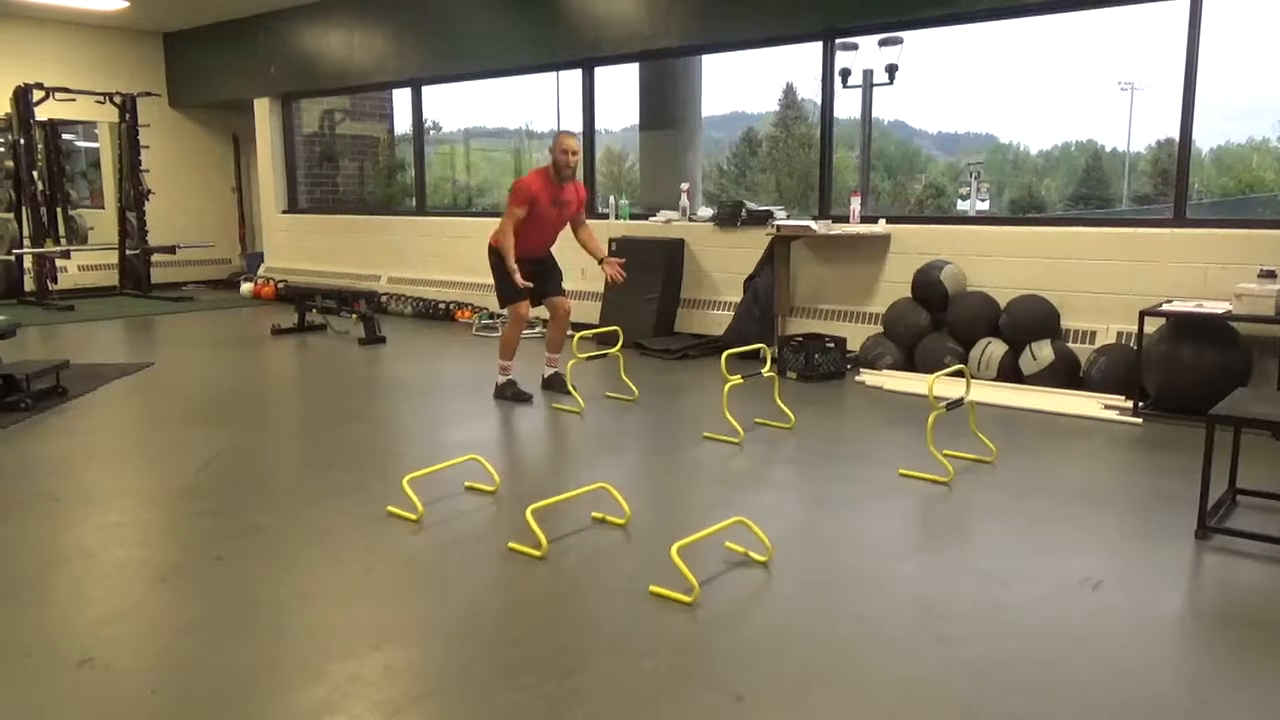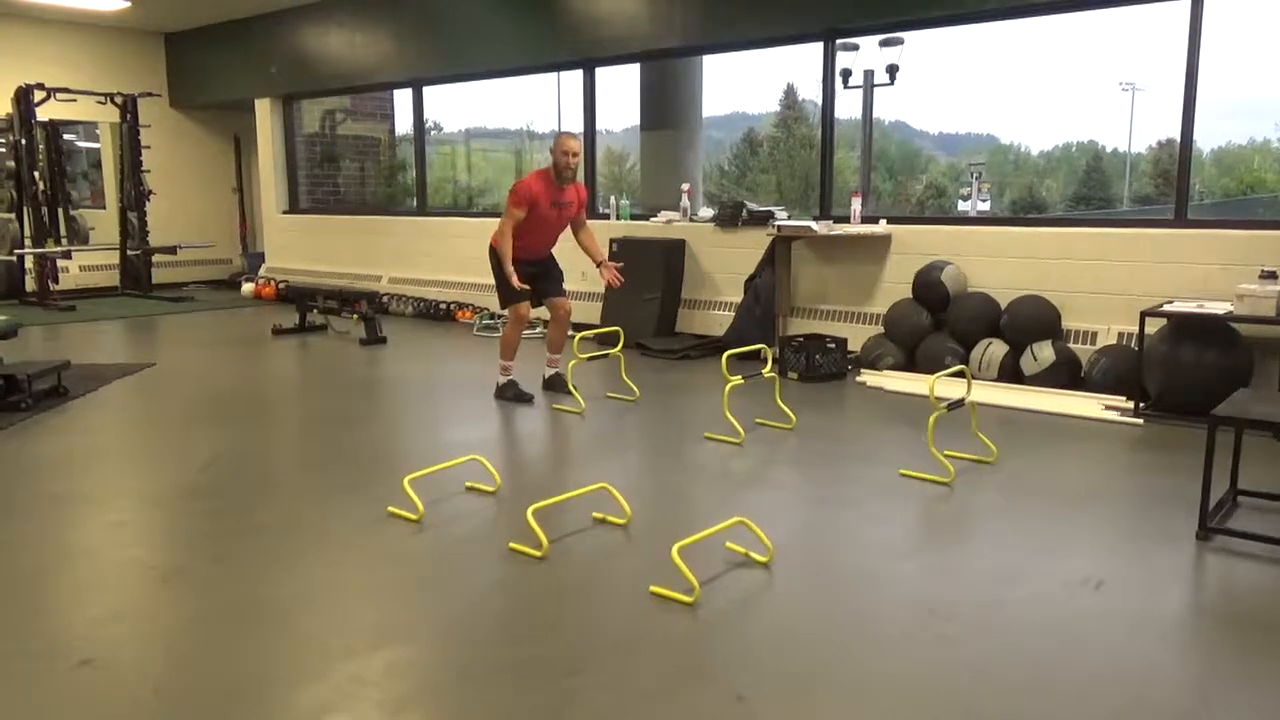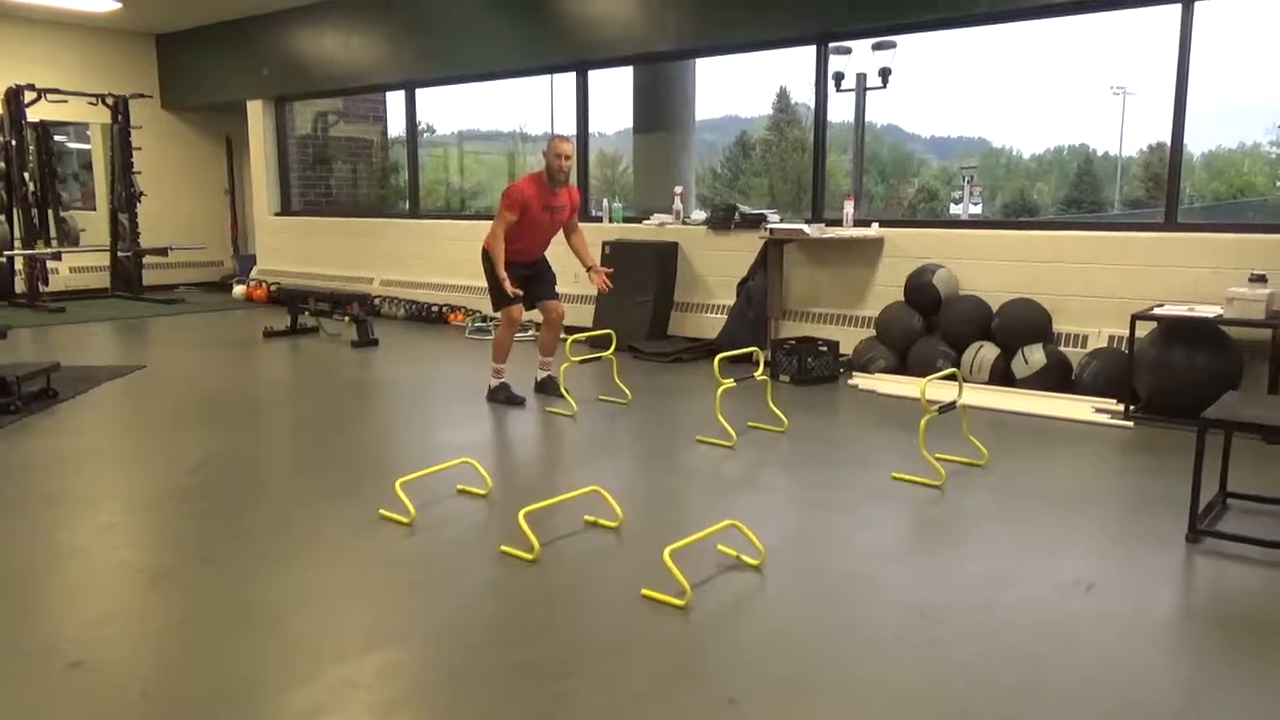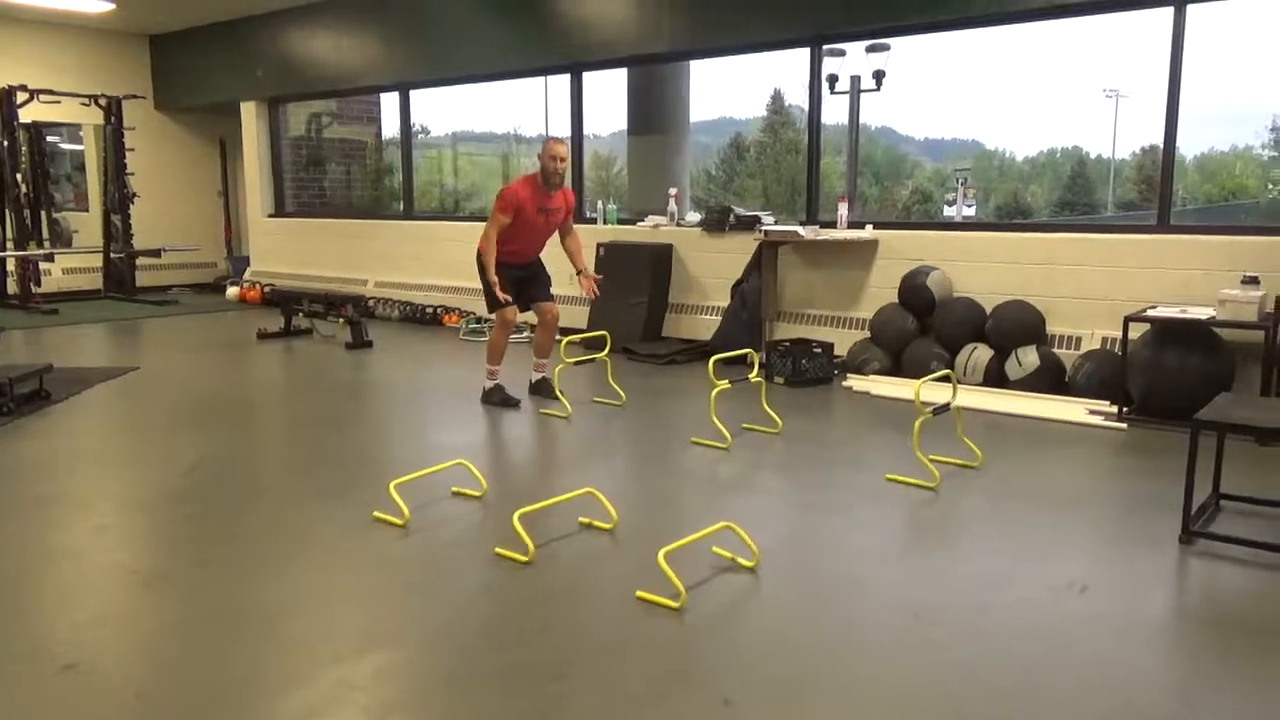
dt=0.2s
person 1, frame 1
left shoulder: (578, 191)
right shoulder: (528, 185)
left elbow: (580, 228)
right elbow: (506, 227)
left wrist: (603, 259)
right wrist: (512, 266)
left hip: (540, 255)
right hip: (508, 253)
left knee: (562, 309)
right knee: (520, 313)
left ankle: (551, 373)
right ankle: (504, 381)
person 1, frame 2
left shoulder: (578, 192)
right shoulder: (528, 187)
left elbow: (581, 229)
right elbow: (505, 228)
left wrist: (601, 262)
right wrist: (509, 269)
left hip: (541, 256)
right hip: (511, 254)
left knee: (563, 310)
right knee: (520, 313)
left ankle: (552, 374)
right ankle: (504, 381)
person 1, frame 3
left shoulder: (571, 196)
right shoulder: (521, 190)
left elbow: (573, 232)
right elbow: (497, 232)
left wrist: (591, 267)
right wrist: (501, 273)
left hip: (534, 259)
right hip: (503, 257)
left knee: (555, 313)
right knee: (513, 315)
left ankle: (544, 376)
right ankle: (496, 384)
person 1, frame 4
left shoulder: (566, 198)
right shoulder: (516, 192)
left elbow: (568, 234)
right elbow: (490, 233)
left wrist: (582, 270)
right wrist: (491, 275)
left hip: (529, 261)
right hip: (499, 260)
left knee: (550, 315)
right knee: (507, 317)
left ankle: (538, 378)
right ankle: (491, 386)
